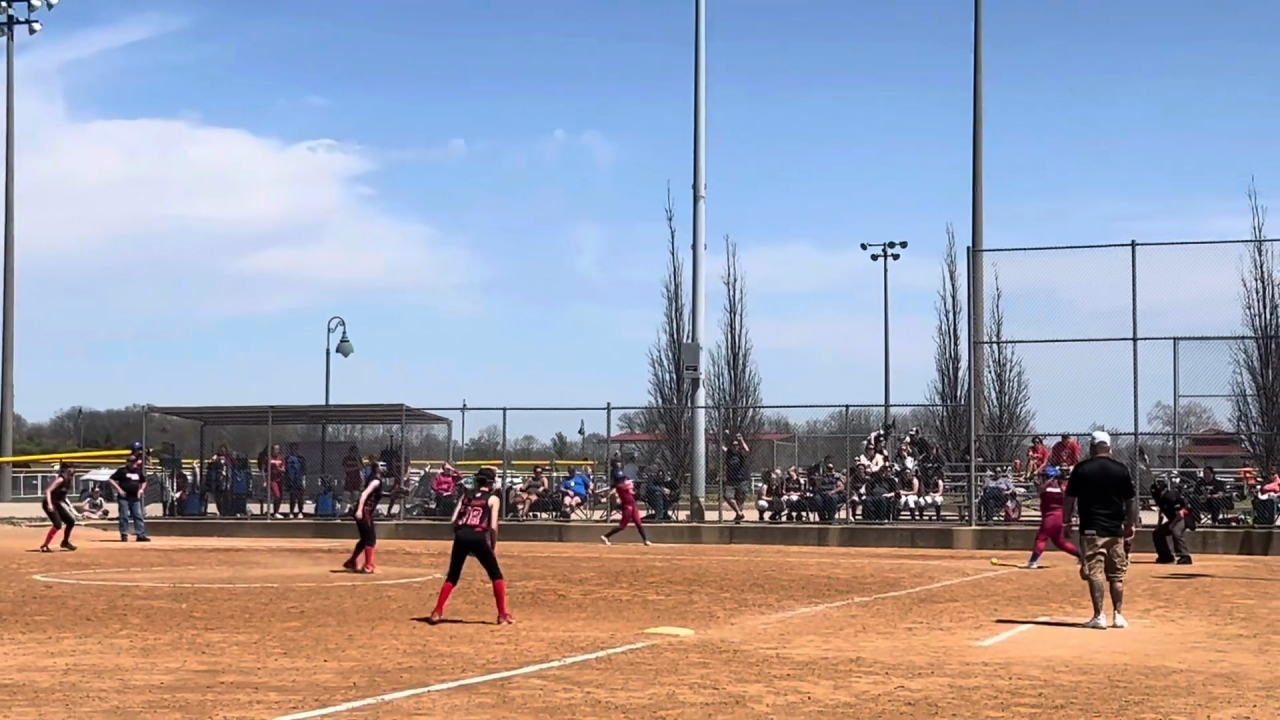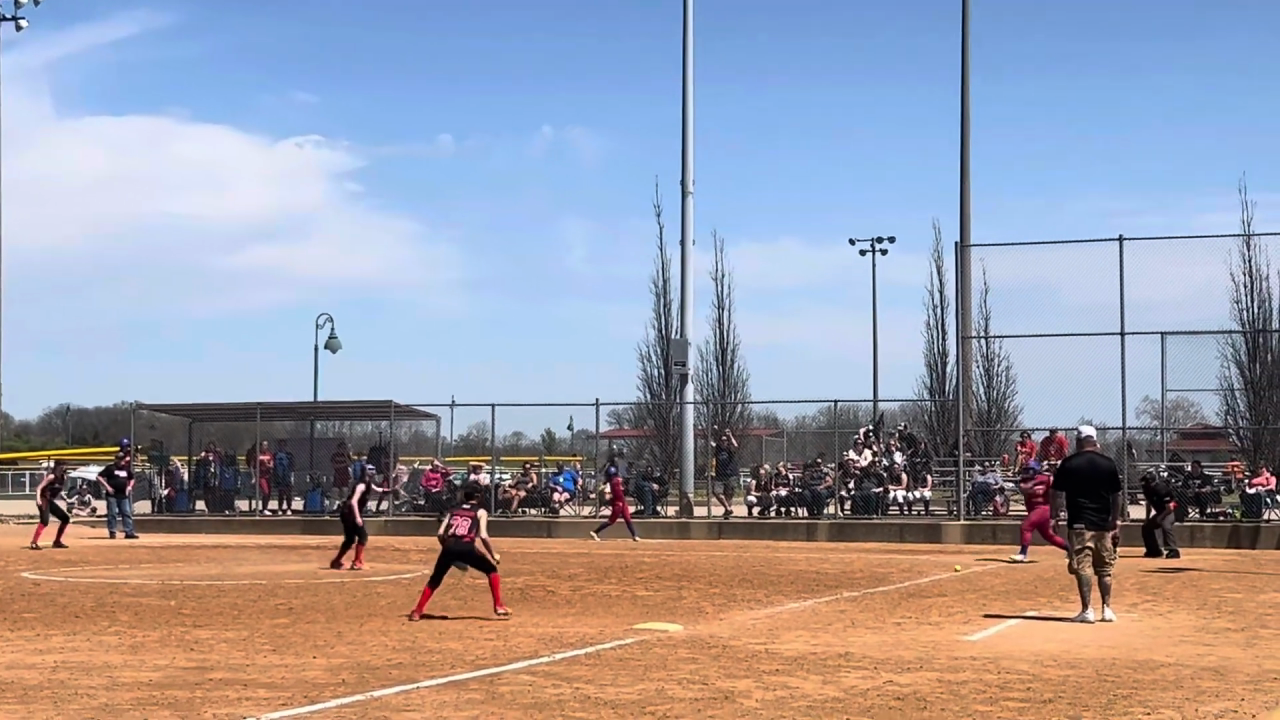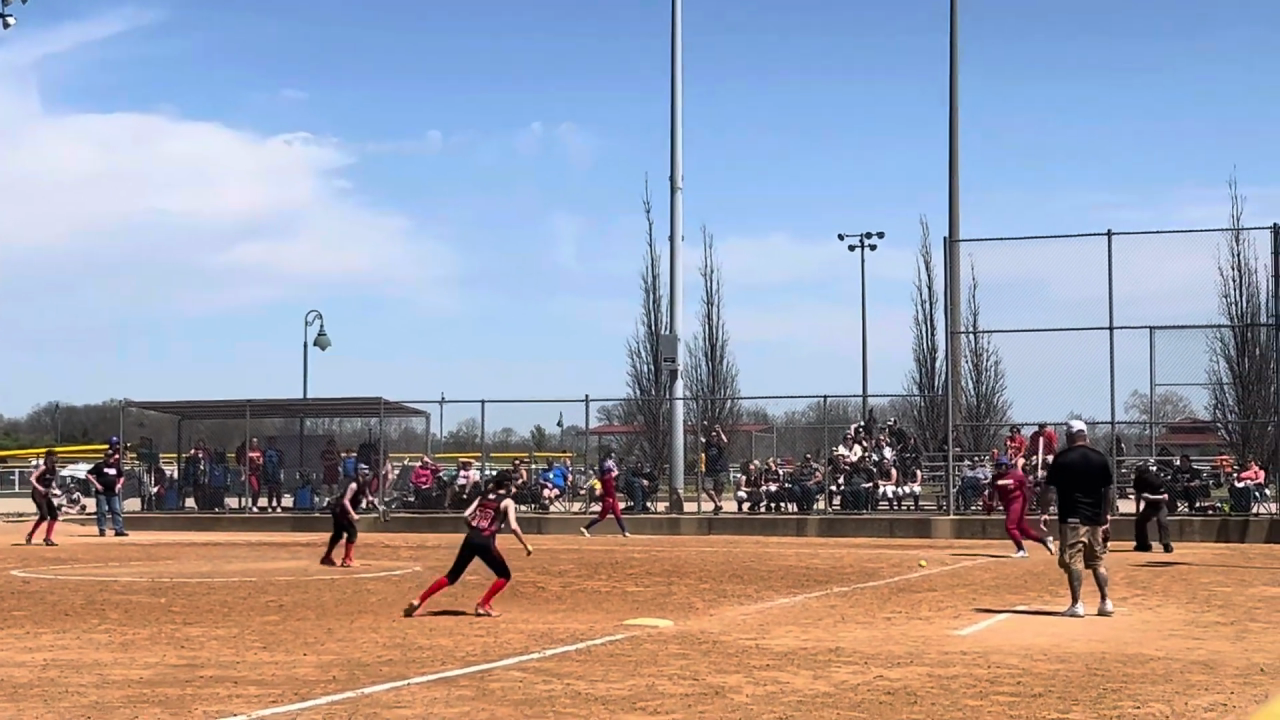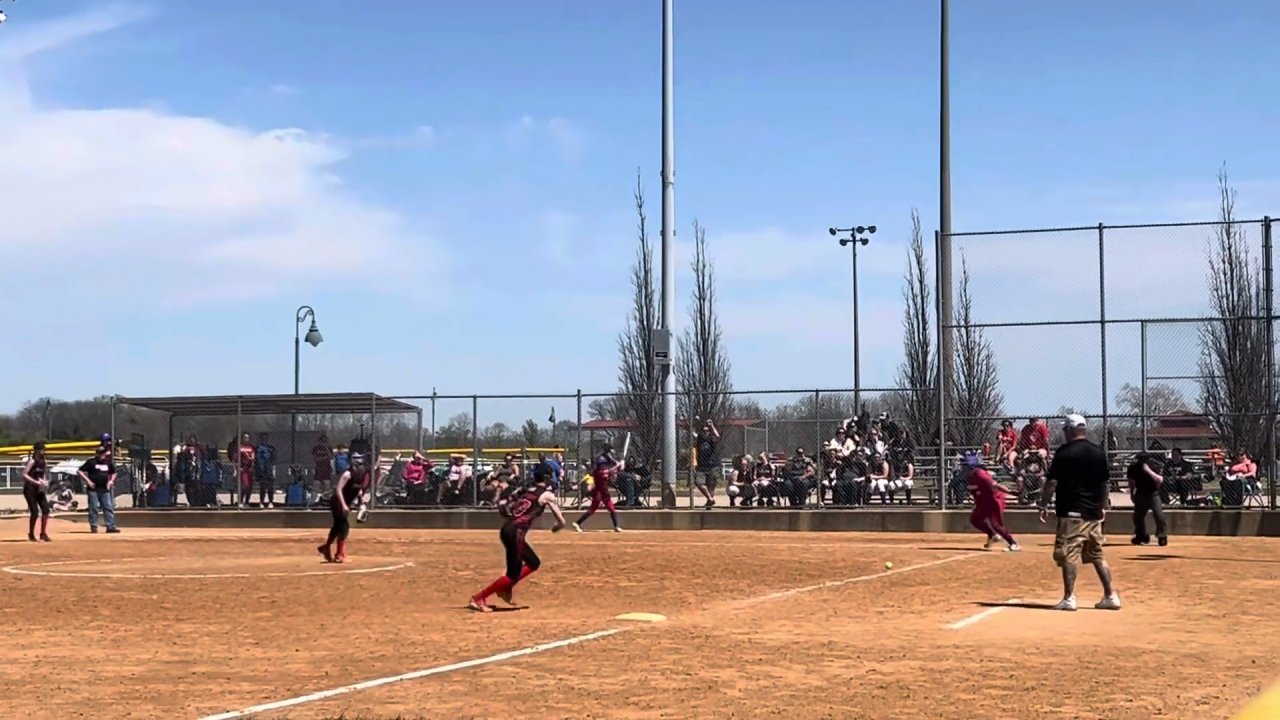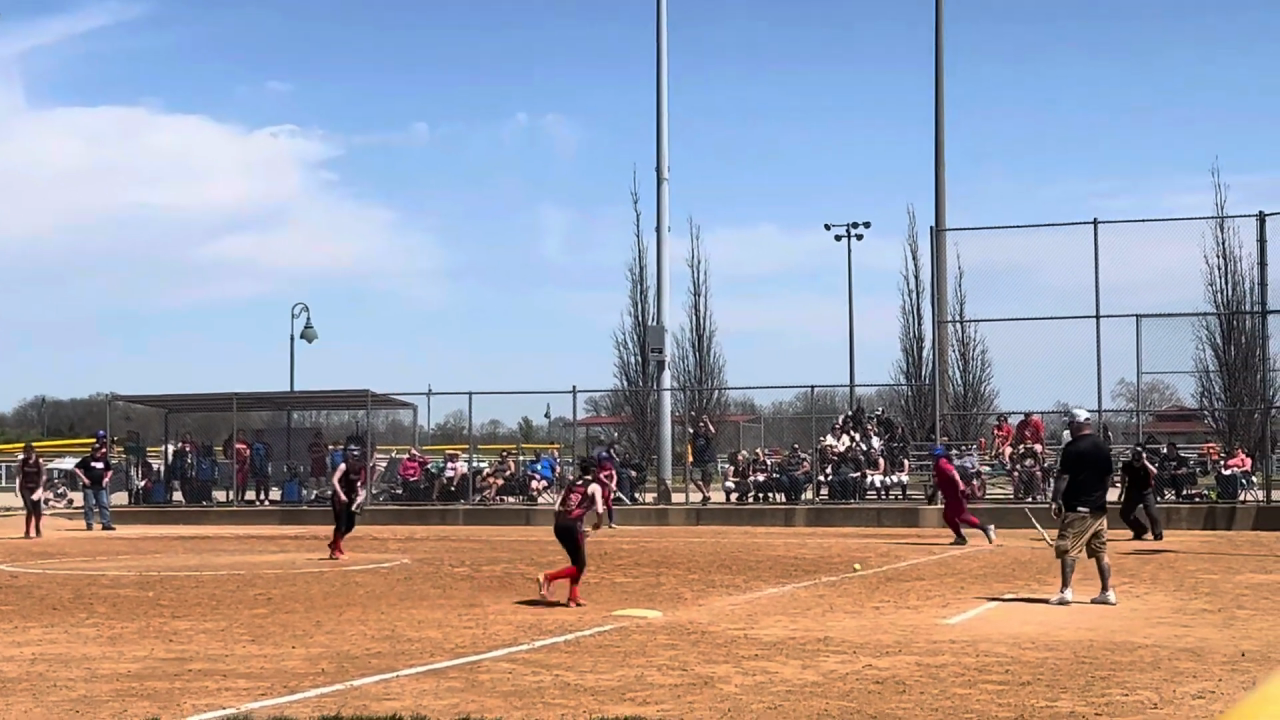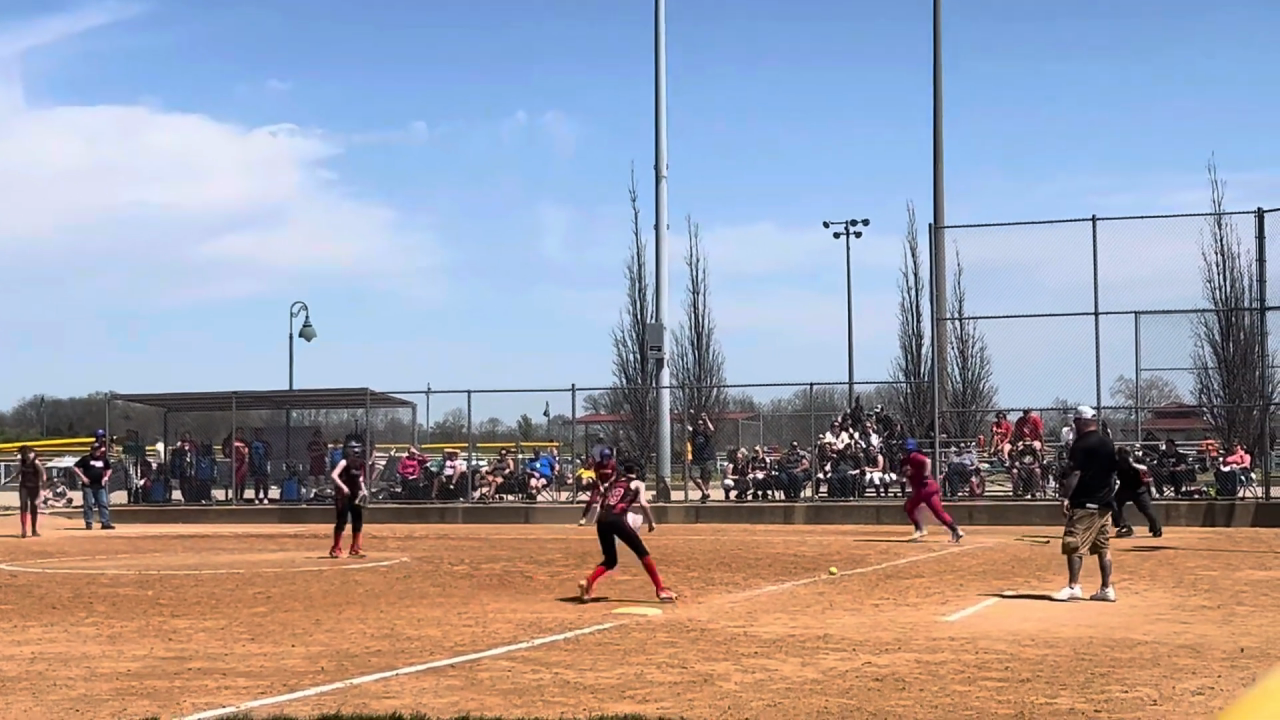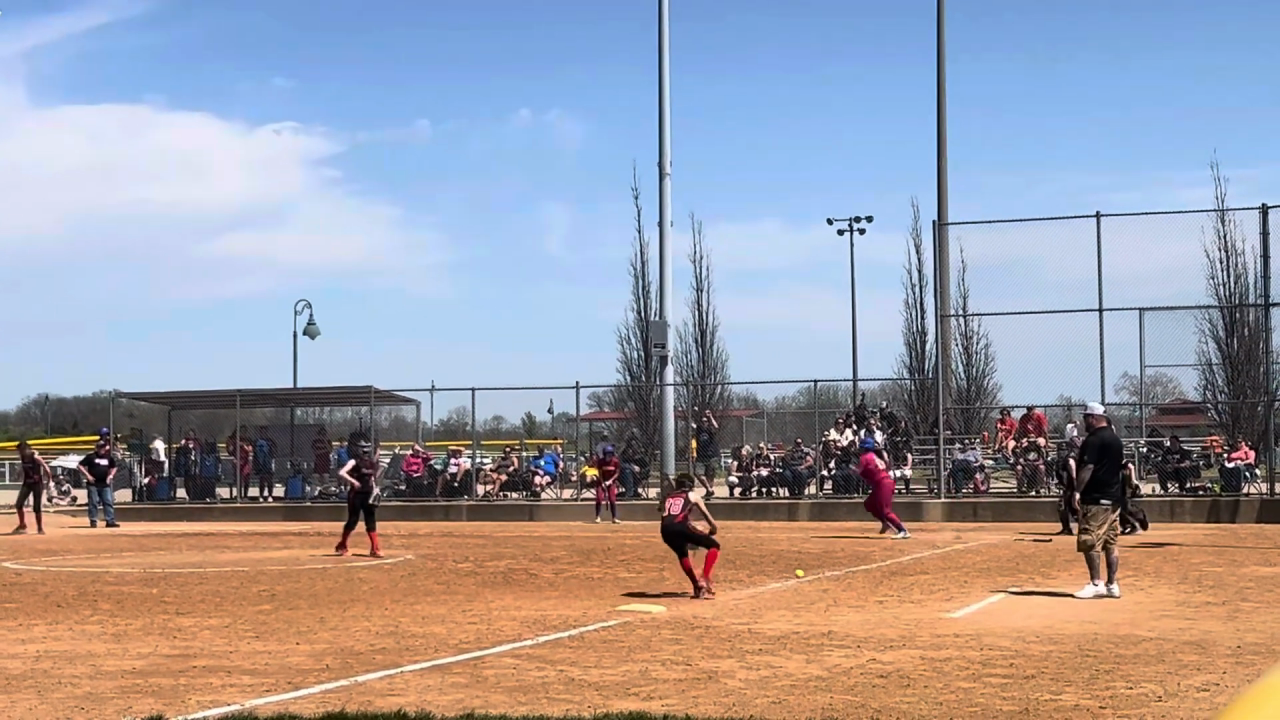
dt=0.2s
person 1, frame 1
left shoulder: (1081, 469)
right shoulder: (1121, 469)
left elbow: (1070, 499)
right elbow: (1130, 501)
left wrist: (1066, 521)
right wrist: (1130, 524)
left hip: (1091, 529)
right hip: (1115, 530)
left knee: (1095, 574)
right knee: (1117, 575)
left ankle: (1099, 616)
right ankle: (1118, 615)
person 1, frame 2
left shoulder: (1069, 463)
right shoulder: (1108, 463)
left elbow: (1058, 494)
right elbow: (1117, 495)
left wrist: (1053, 517)
right wrist: (1115, 518)
left hip: (1079, 524)
right hip: (1103, 524)
left knee: (1083, 568)
right knee: (1105, 569)
left ankle: (1087, 611)
right ankle: (1107, 609)
person 1, frame 3
left shoulder: (1062, 458)
right shoulder: (1100, 458)
left elbow: (1051, 489)
right elbow: (1109, 489)
left wrist: (1044, 511)
right wrist: (1106, 513)
left hip: (1072, 518)
right hip: (1095, 518)
left knee: (1073, 562)
right knee: (1098, 562)
left ankle: (1076, 605)
right ankle: (1106, 602)
person 1, frame 4
left shoulder: (1064, 452)
right shoulder: (1099, 452)
left elbow: (1052, 482)
right elbow: (1105, 483)
left wrist: (1043, 505)
right wrist: (1102, 507)
left hip: (1071, 512)
right hip: (1093, 512)
left knee: (1069, 555)
right knee: (1098, 555)
left ankle: (1069, 598)
right ankle: (1111, 595)
person 1, frame 5
left shoulder: (1073, 447)
right shoulder: (1104, 446)
left elbow: (1063, 477)
right elbow: (1108, 477)
left wrist: (1055, 500)
left hip: (1078, 507)
right hip: (1099, 507)
left knee: (1068, 549)
right knee: (1100, 550)
left ankle: (1066, 591)
right ankle: (1107, 592)
person 1, frame 6
left shoulder: (1082, 443)
right shoulder: (1108, 443)
left elbow: (1075, 473)
right elbow: (1112, 473)
left wrist: (1066, 496)
left hip: (1085, 503)
right hip: (1104, 503)
left knee: (1074, 545)
right knee: (1103, 547)
left ankle: (1073, 586)
right ankle: (1107, 589)
person 1, frame 7
left shoulder: (1094, 438)
right shoulder: (1116, 439)
left elbow: (1087, 467)
left wrist: (1077, 491)
left hip: (1096, 499)
right hip: (1114, 498)
left knee: (1089, 541)
right knee: (1111, 543)
left ankle: (1096, 583)
right ankle: (1112, 585)
